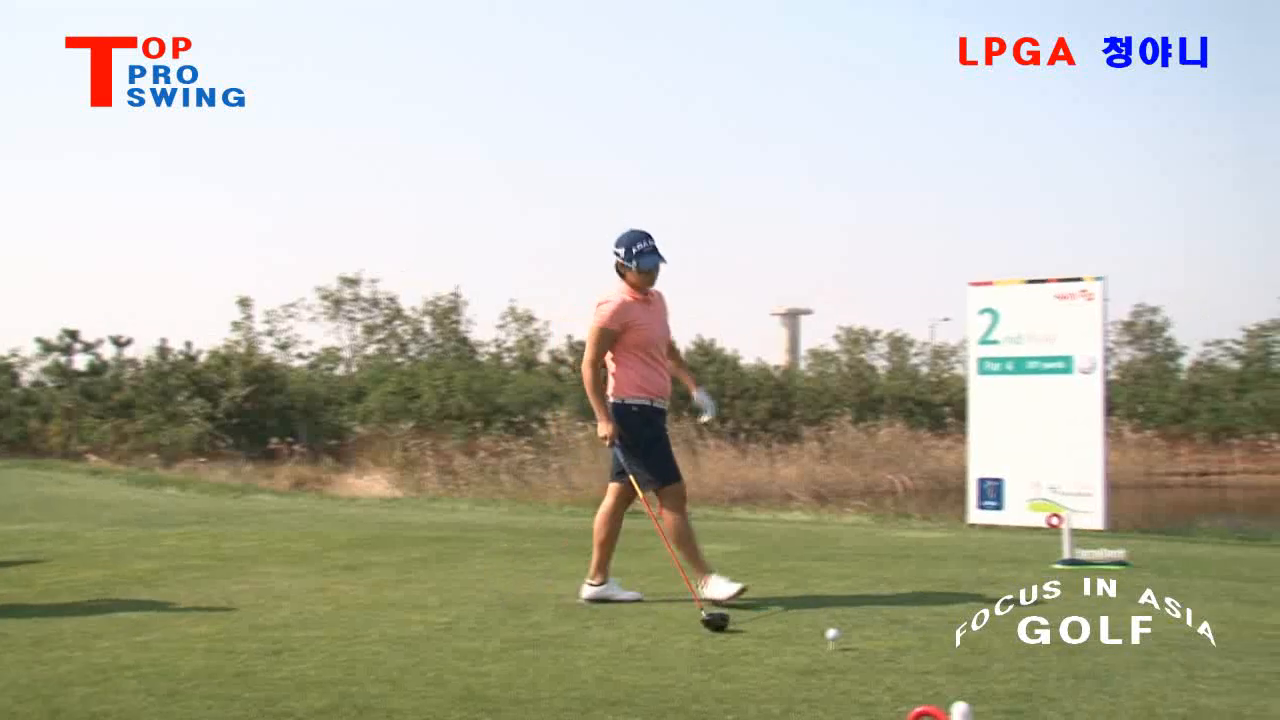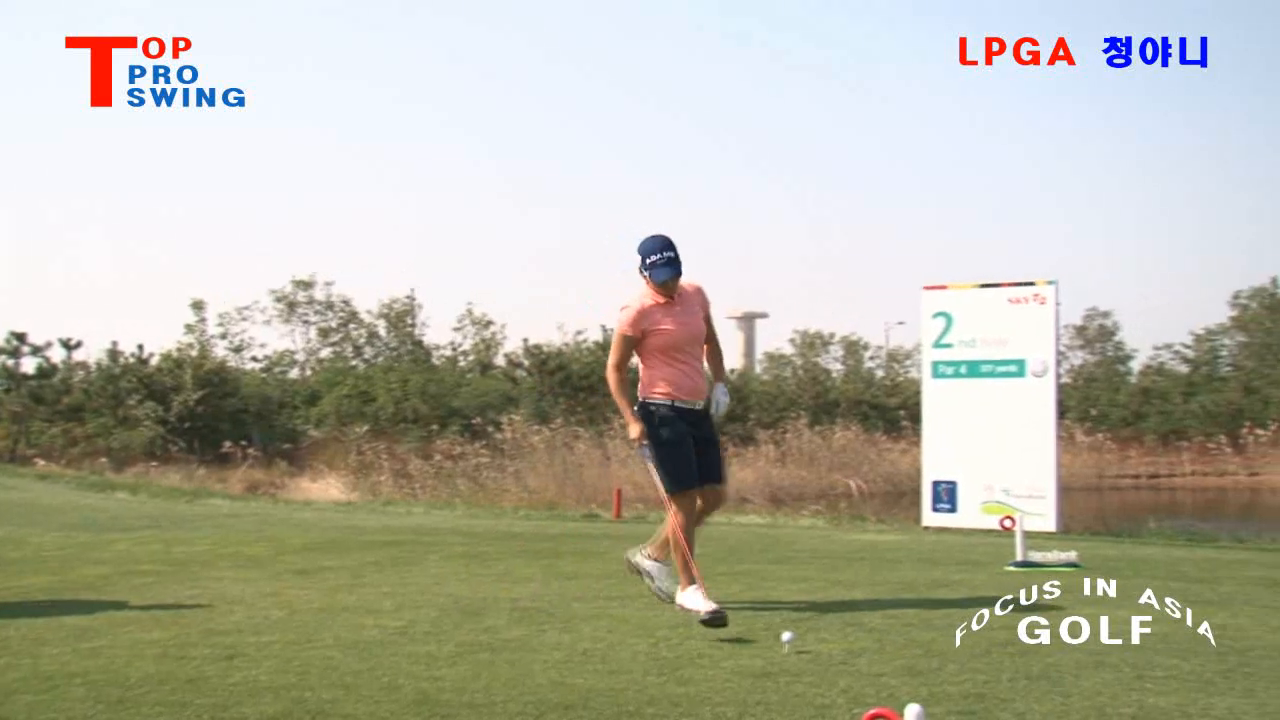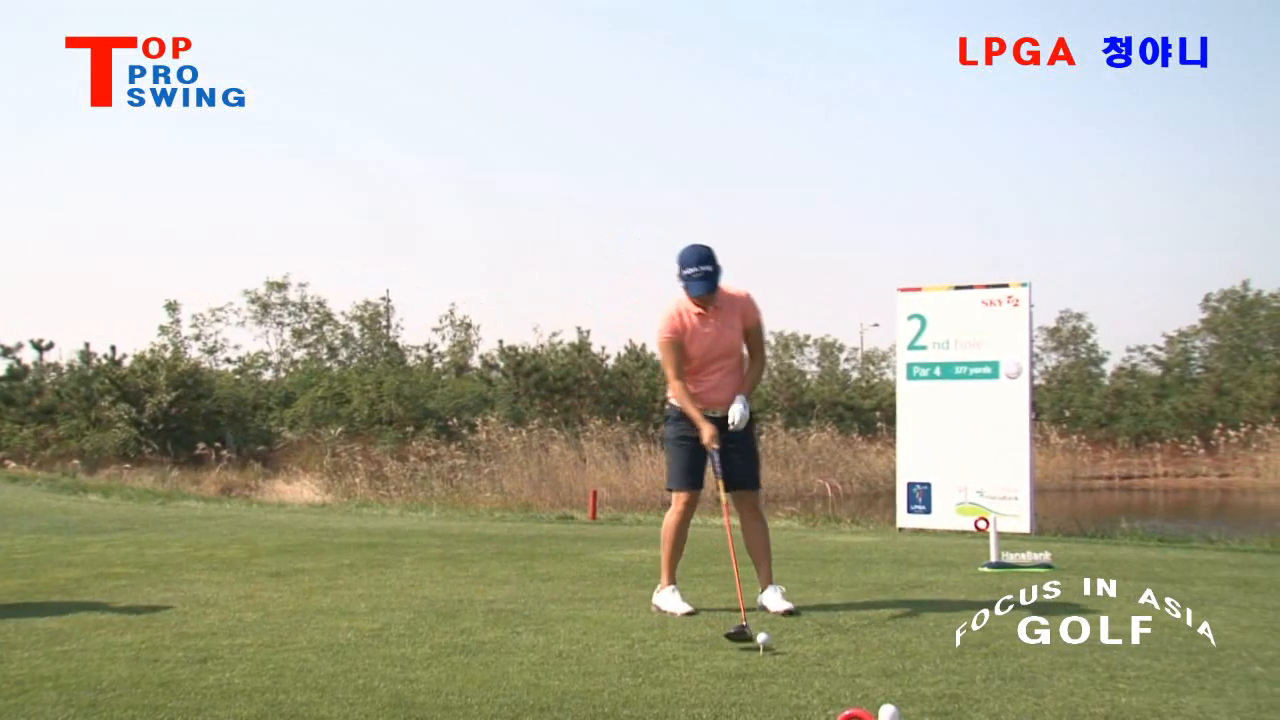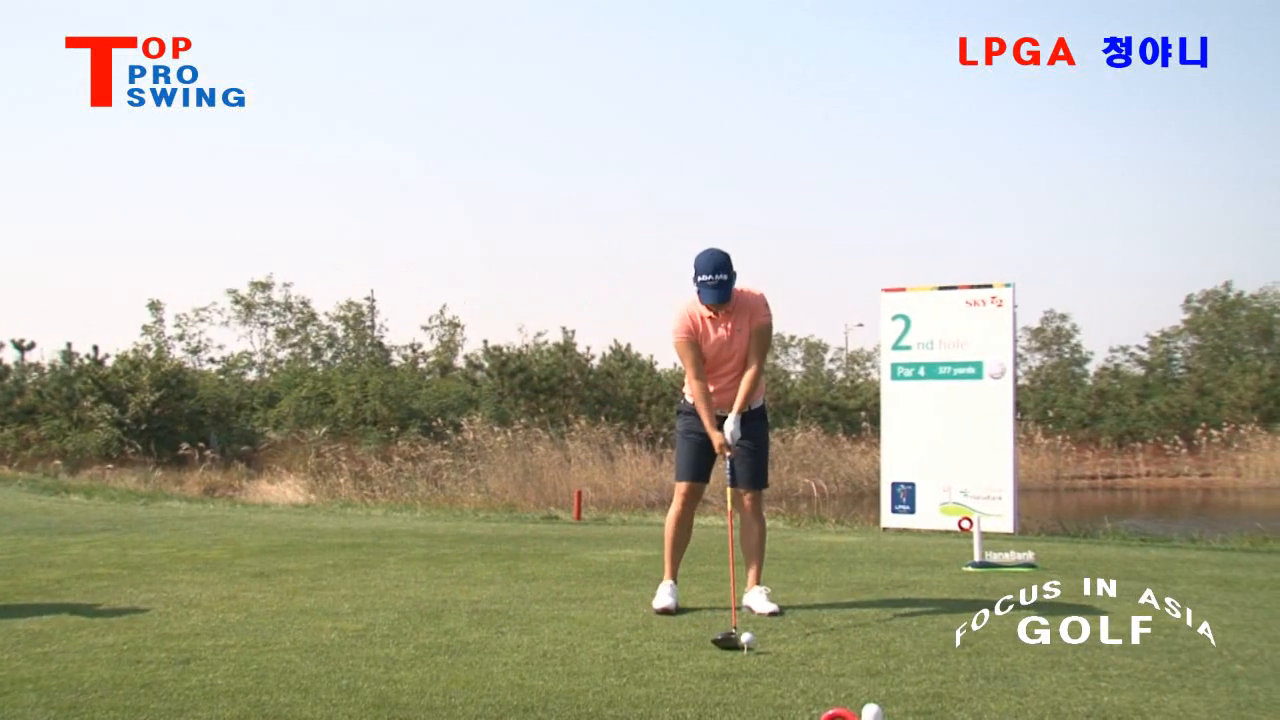
dt=0.4s
person 1, frame 1
left shoulder: (655, 300)
right shoulder: (615, 307)
left elbow: (668, 351)
right elbow: (590, 365)
left wrist: (696, 388)
right wrist: (603, 418)
left hip: (649, 412)
right hip: (632, 414)
left knee: (618, 496)
right knee: (673, 496)
left ankle: (597, 580)
right ankle: (706, 579)
person 1, frame 2
left shoulder: (695, 294)
right shoulder: (638, 312)
left elbow: (710, 342)
right elbow: (615, 369)
left wrist: (719, 382)
right wrist: (632, 419)
left hip: (698, 410)
right hip: (662, 413)
left knee: (713, 496)
right knee: (683, 500)
left ankle: (653, 555)
right ankle: (686, 586)
person 1, frame 3
left shoulder: (742, 303)
right shoulder: (673, 318)
left elbow: (757, 354)
right elbow: (676, 380)
left wrist: (743, 397)
right wrist: (702, 424)
left hip: (733, 416)
right hip: (687, 418)
left knee: (749, 501)
right knee: (684, 501)
left ankle: (768, 588)
right ankle: (665, 588)
person 1, frame 4
left shoulder: (756, 304)
right shoulder: (686, 318)
left elbow: (755, 364)
right elbow: (696, 379)
left wrist: (735, 416)
right wrist: (713, 431)
left hip: (748, 414)
right hip: (698, 413)
left knee: (750, 500)
right knee: (685, 495)
left ankle: (754, 589)
right ankle: (668, 583)
